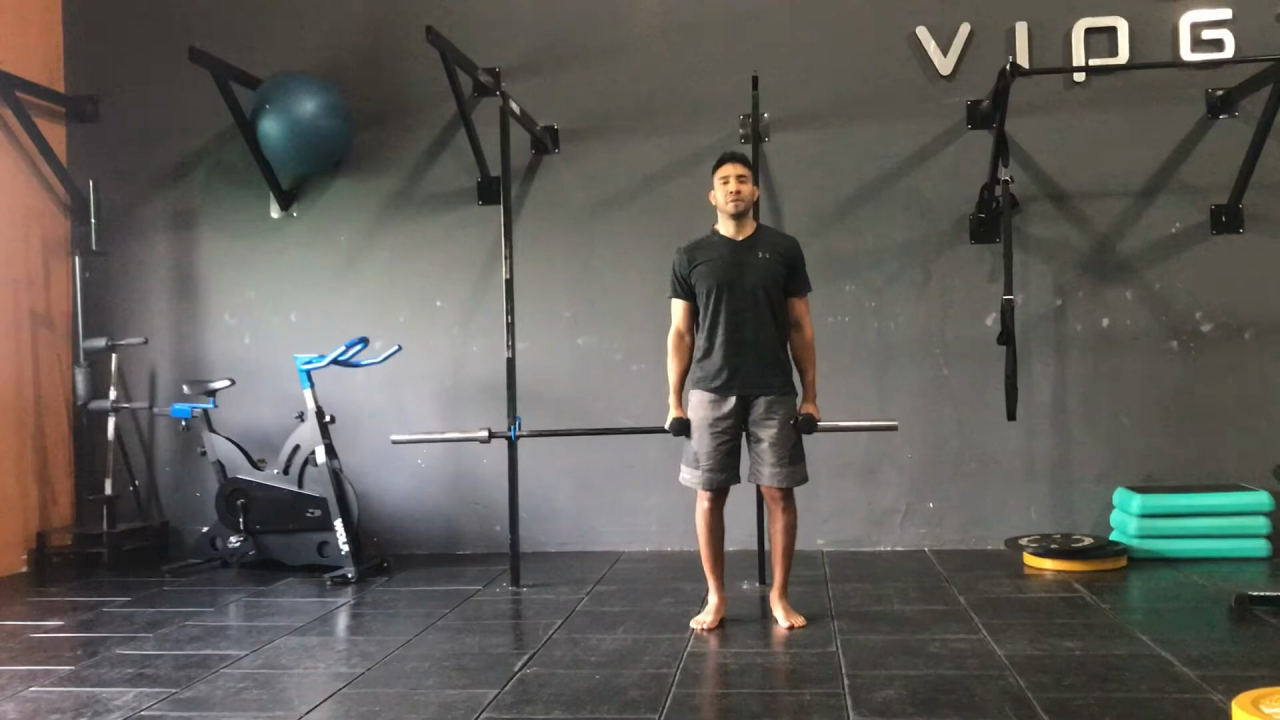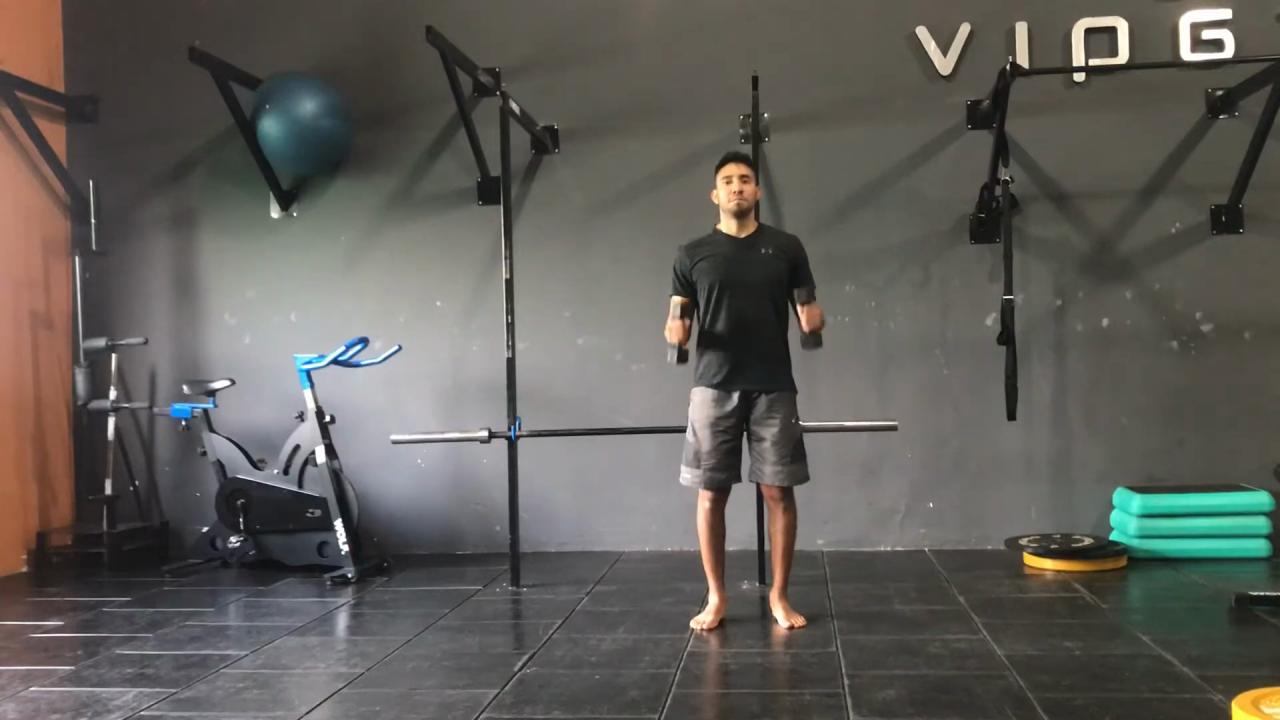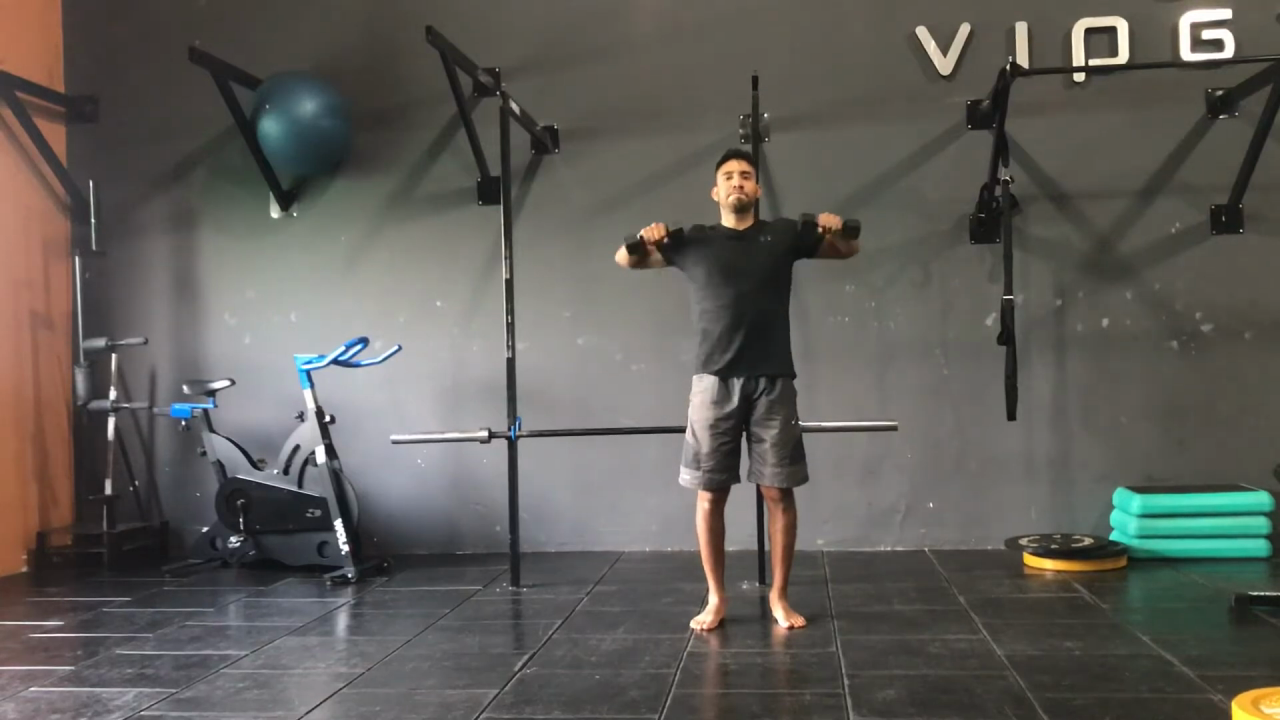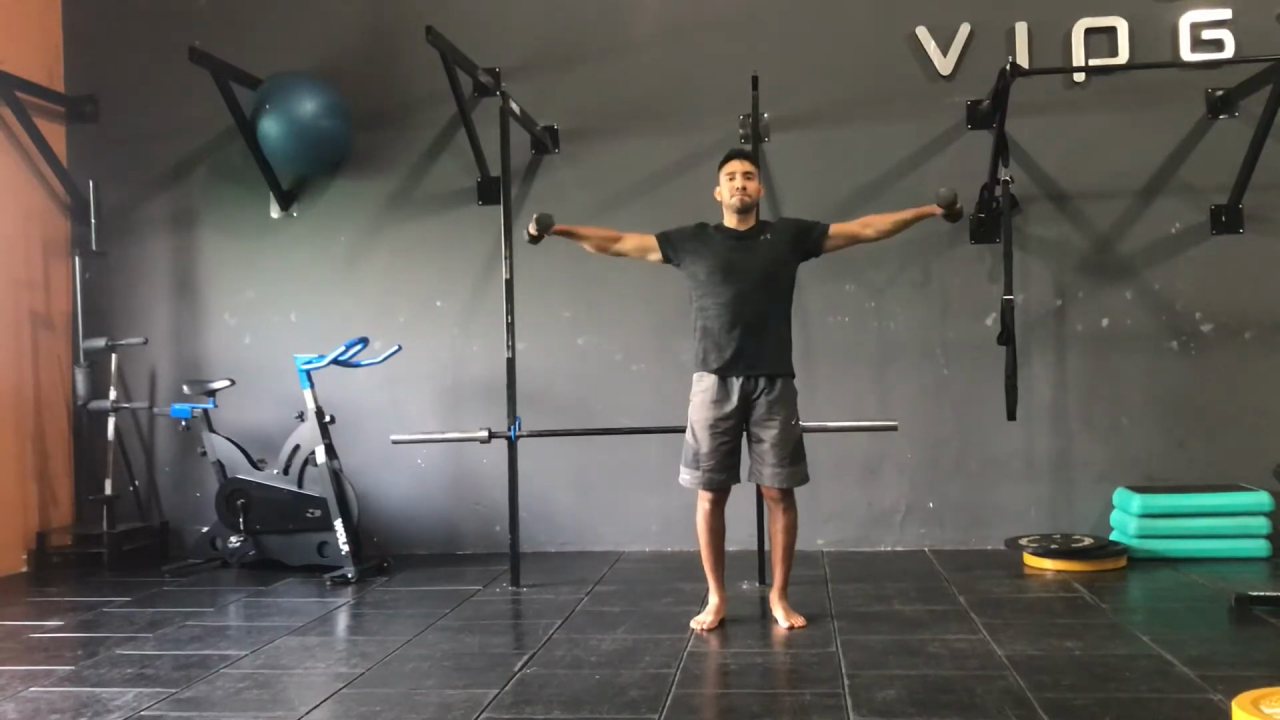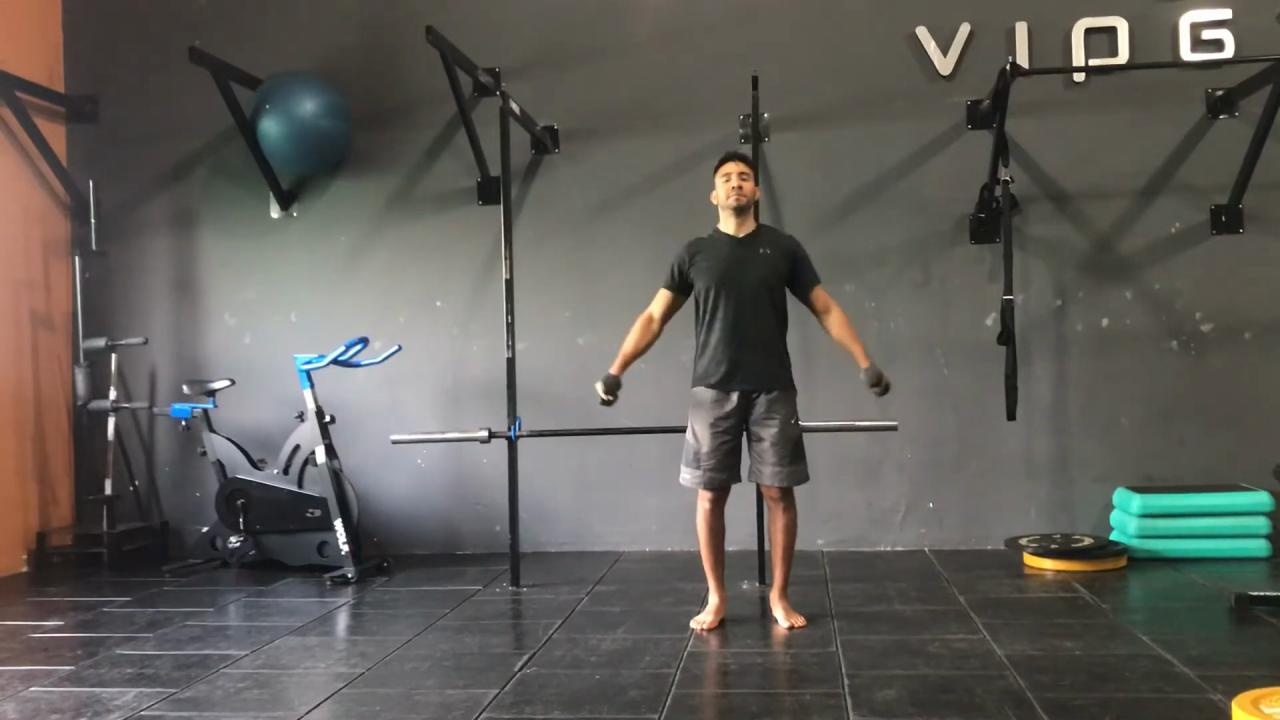
dt=1s
person 1, frame 1
left shoulder: (784, 249)
right shoulder: (691, 257)
left elbow: (800, 327)
right elbow: (680, 332)
left wrist: (810, 395)
right wrist: (674, 401)
left hip: (773, 393)
right hip: (711, 393)
left knee: (780, 494)
right knee: (710, 495)
left ankle: (780, 596)
right ankle: (716, 598)
person 1, frame 2
left shoulder: (786, 247)
right shoulder: (692, 254)
left elbow: (808, 314)
right elbow: (678, 322)
left wrist: (814, 321)
right wrist: (673, 330)
left hip: (773, 389)
right hip: (714, 388)
left knee: (779, 492)
right knee: (710, 494)
left ankle: (779, 595)
right ankle: (715, 597)
person 1, frame 3
left shoulder: (784, 234)
right shoulder: (693, 241)
left elbow: (849, 249)
right elbow: (626, 259)
left wrist: (837, 229)
right wrist: (640, 241)
left hip: (772, 382)
right hip: (714, 382)
left knee: (779, 491)
right knee: (710, 494)
left ankle: (779, 595)
right ankle: (716, 598)
person 1, frame 4
left shoulder: (788, 235)
right shoulder: (692, 241)
left elbow: (864, 229)
right elbow: (620, 243)
left wrist: (928, 211)
right wrist: (560, 229)
left hip: (773, 383)
right hip: (715, 383)
left knee: (780, 492)
right knee: (710, 493)
left ankle: (780, 596)
right ankle: (716, 598)
person 1, frame 5
left shoulder: (784, 247)
right shoulder: (694, 253)
left elbow: (826, 310)
right elbow: (654, 317)
left wrist: (864, 361)
right wrist: (617, 369)
left hip: (773, 391)
right hip: (713, 391)
left knee: (780, 493)
right knee: (710, 494)
left ankle: (780, 596)
right ankle: (716, 598)
